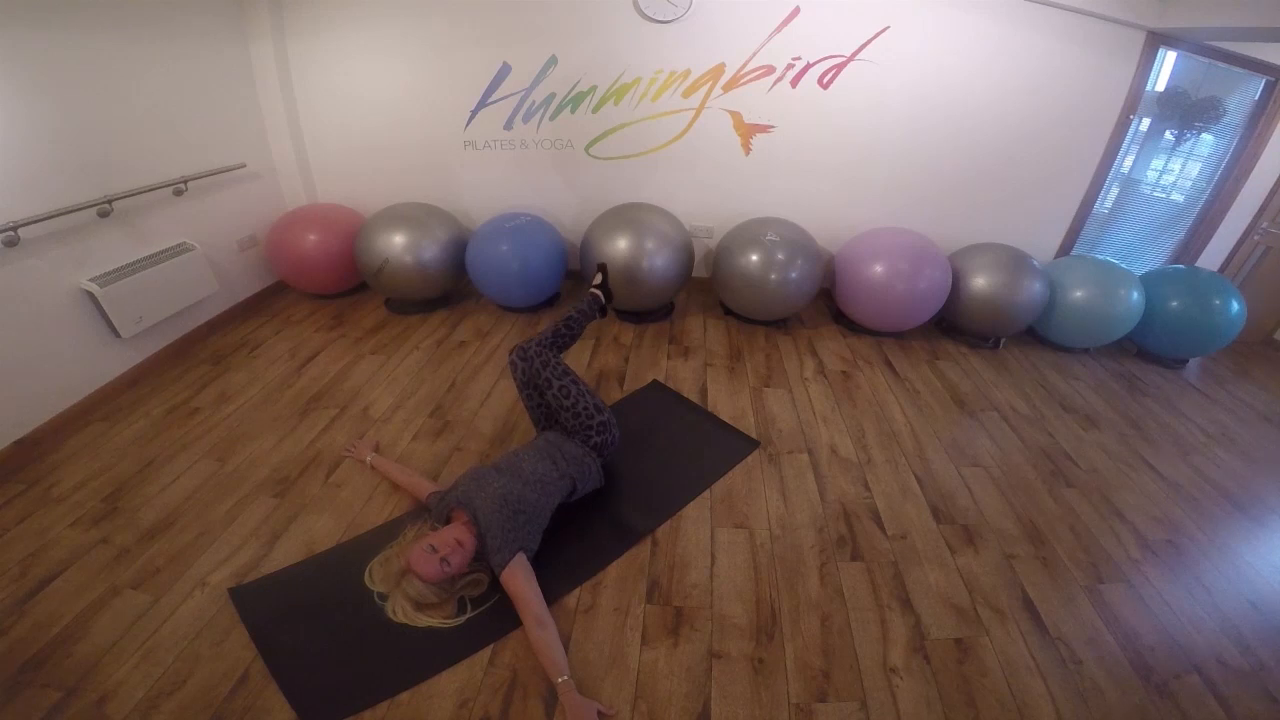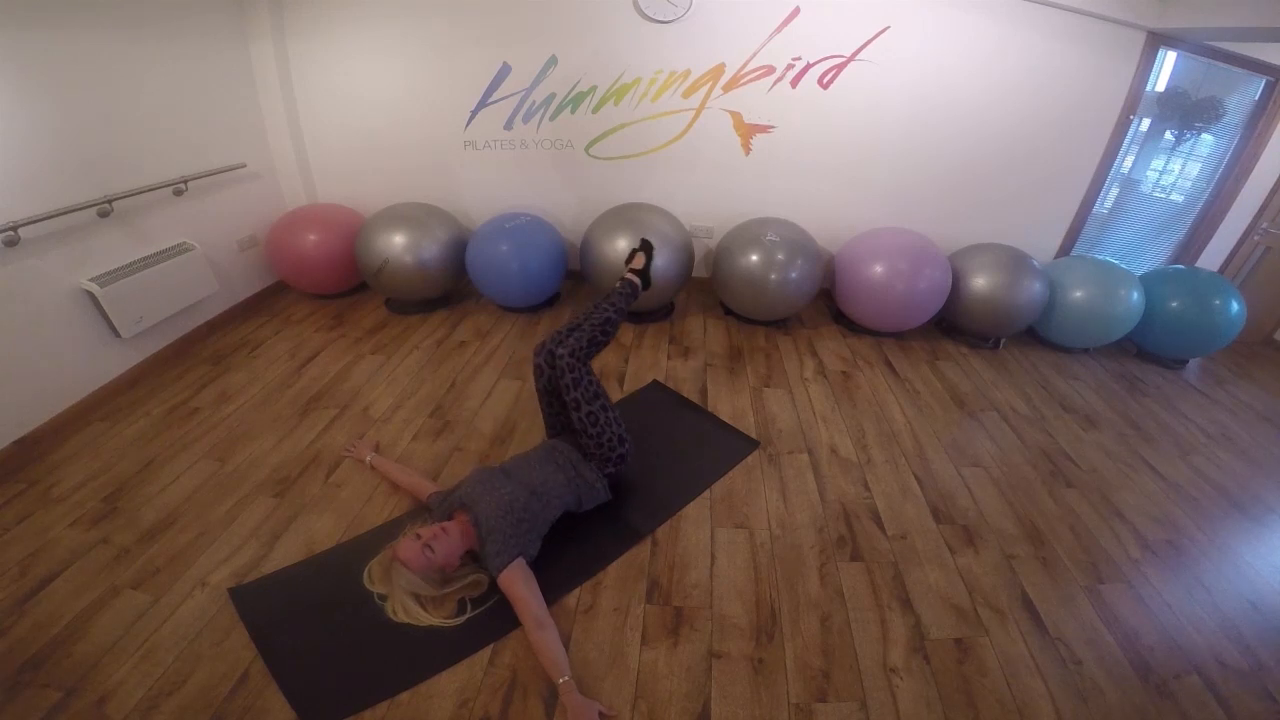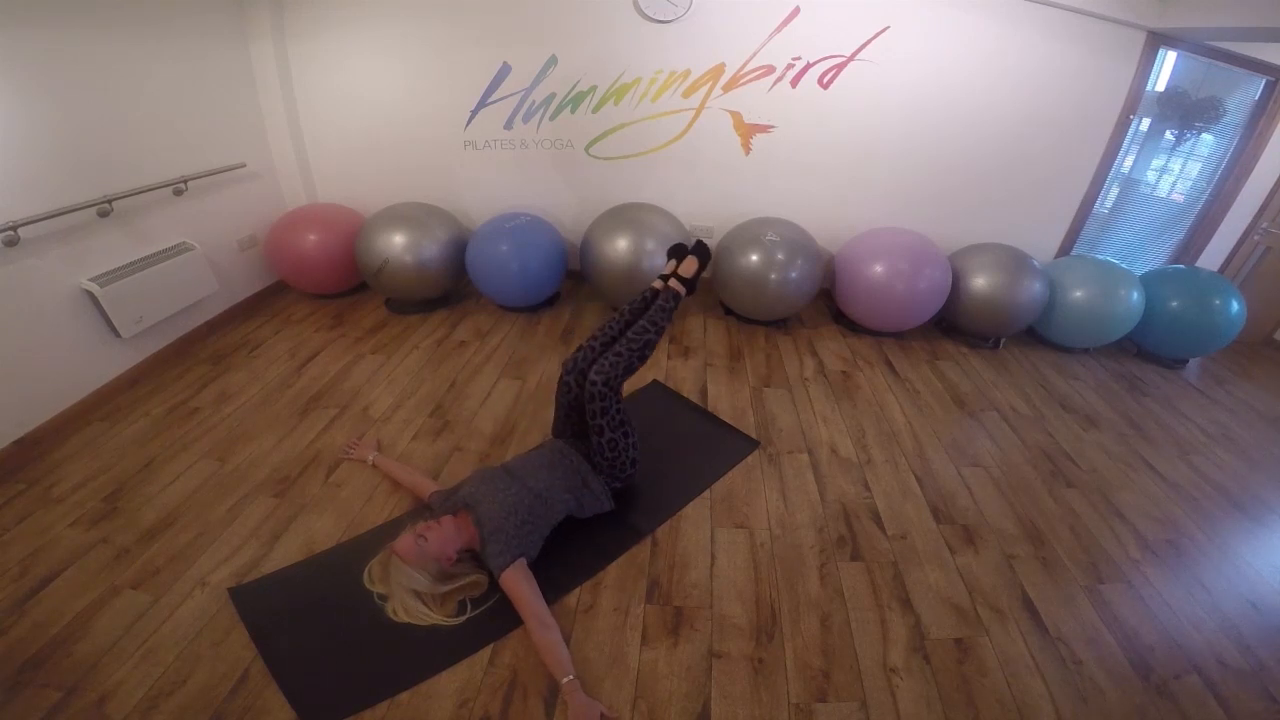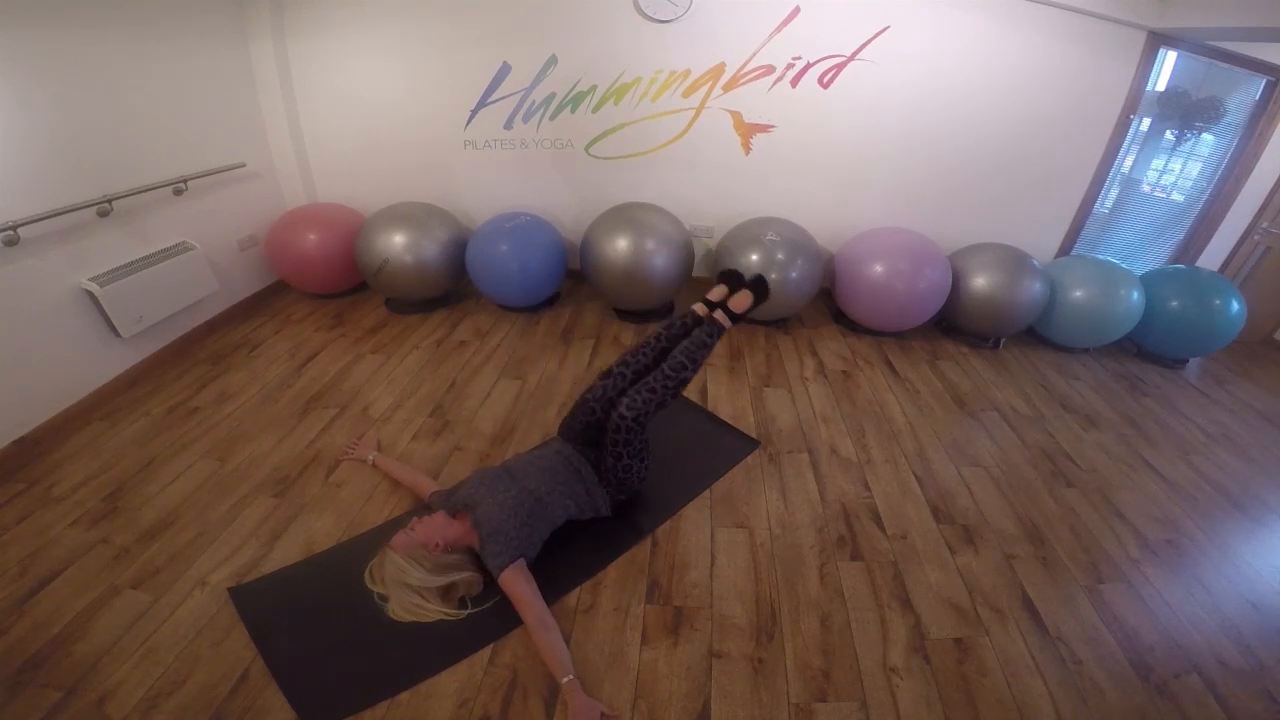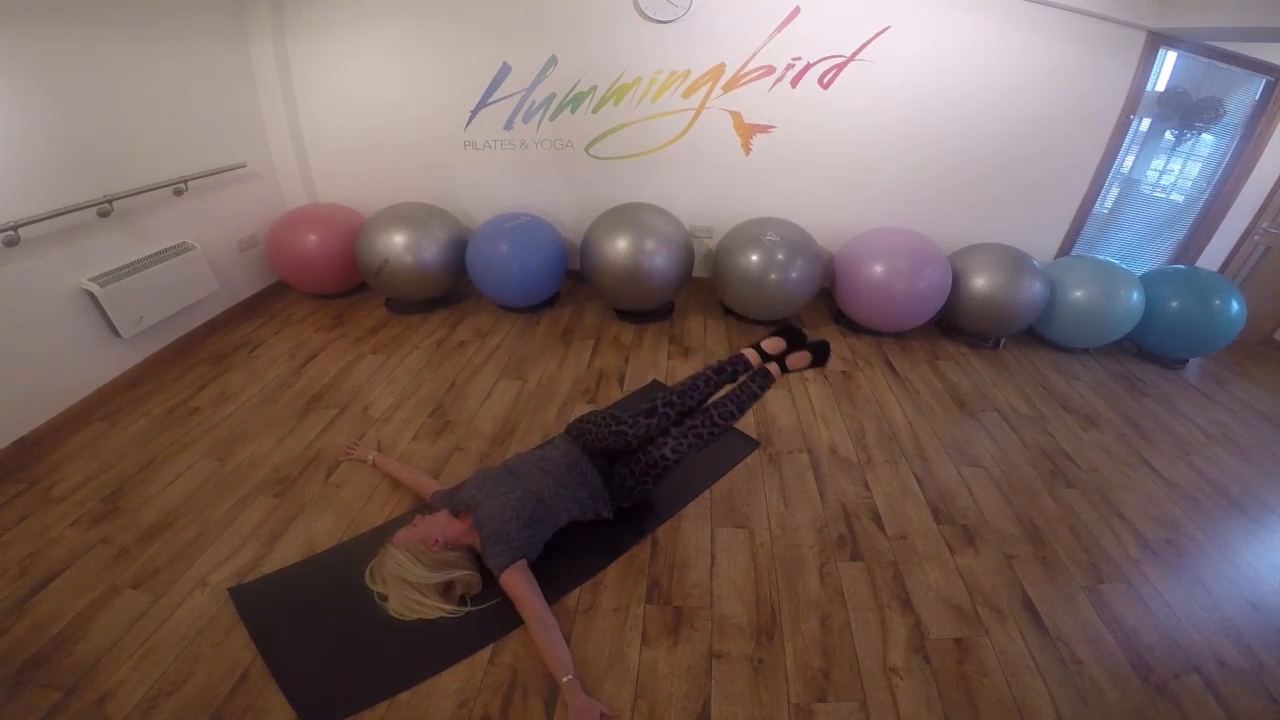
dt=0.7s
person 1, frame 1
left shoulder: (444, 508)
right shoulder: (497, 546)
left elbow: (411, 477)
right elbow: (537, 621)
left wrist: (370, 456)
left hip: (551, 444)
right hip: (585, 449)
left knee: (524, 355)
left ankle: (597, 297)
right ankle: (597, 298)
person 1, frame 2
left shoulder: (448, 508)
right shoulder: (495, 550)
left elbow: (413, 479)
right elbow: (538, 622)
left wrist: (371, 456)
left hip: (558, 450)
right hip: (594, 467)
left knee: (550, 355)
right knee: (566, 358)
left ankle: (630, 282)
right ankle: (632, 282)
person 1, frame 3
left shoulder: (450, 507)
right shoulder: (496, 549)
left elbow: (416, 477)
right elbow: (539, 621)
left wrist: (372, 456)
left hip: (563, 451)
right hip: (600, 475)
left knee: (580, 370)
right knee: (600, 379)
left ankle: (667, 284)
right ankle: (676, 289)
person 1, frame 4
left shoulder: (450, 506)
right shoulder: (495, 548)
left elbow: (418, 479)
right elbow: (539, 620)
left wrist: (373, 456)
left hip: (567, 450)
right hip: (604, 483)
left knee: (608, 392)
right knee: (629, 408)
left ankle: (709, 308)
right ankle: (723, 318)
person 1, frame 5
left shoulder: (454, 503)
right shoulder: (495, 548)
left elbow: (421, 479)
right elbow: (540, 620)
left wrist: (374, 456)
left hip: (578, 445)
right hip: (608, 489)
left knee: (643, 424)
right knee: (665, 448)
left ankle: (759, 356)
right ankle: (770, 368)
